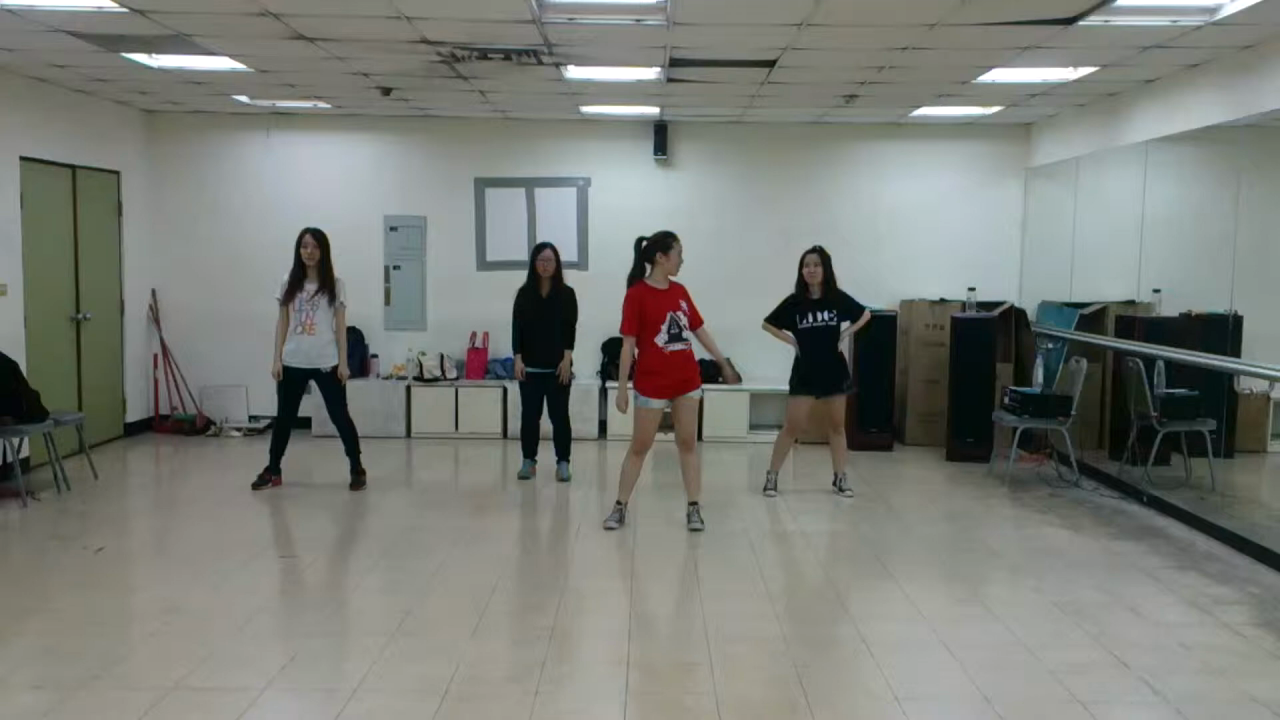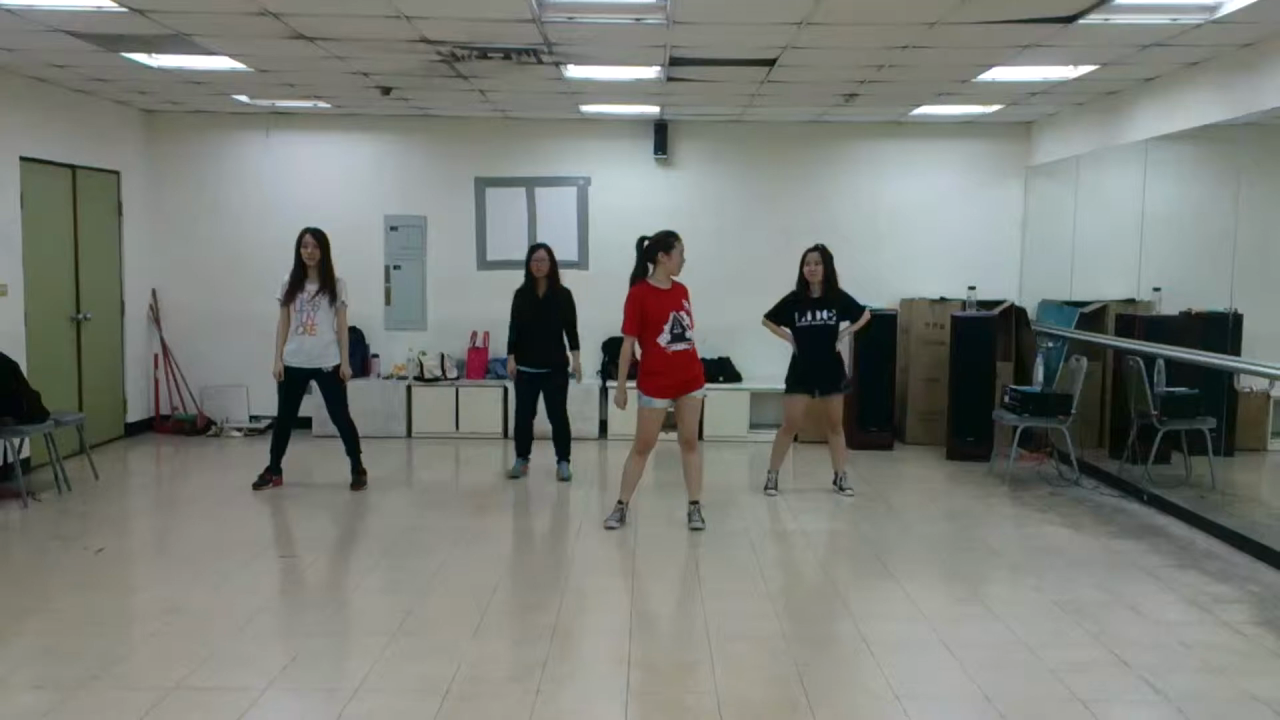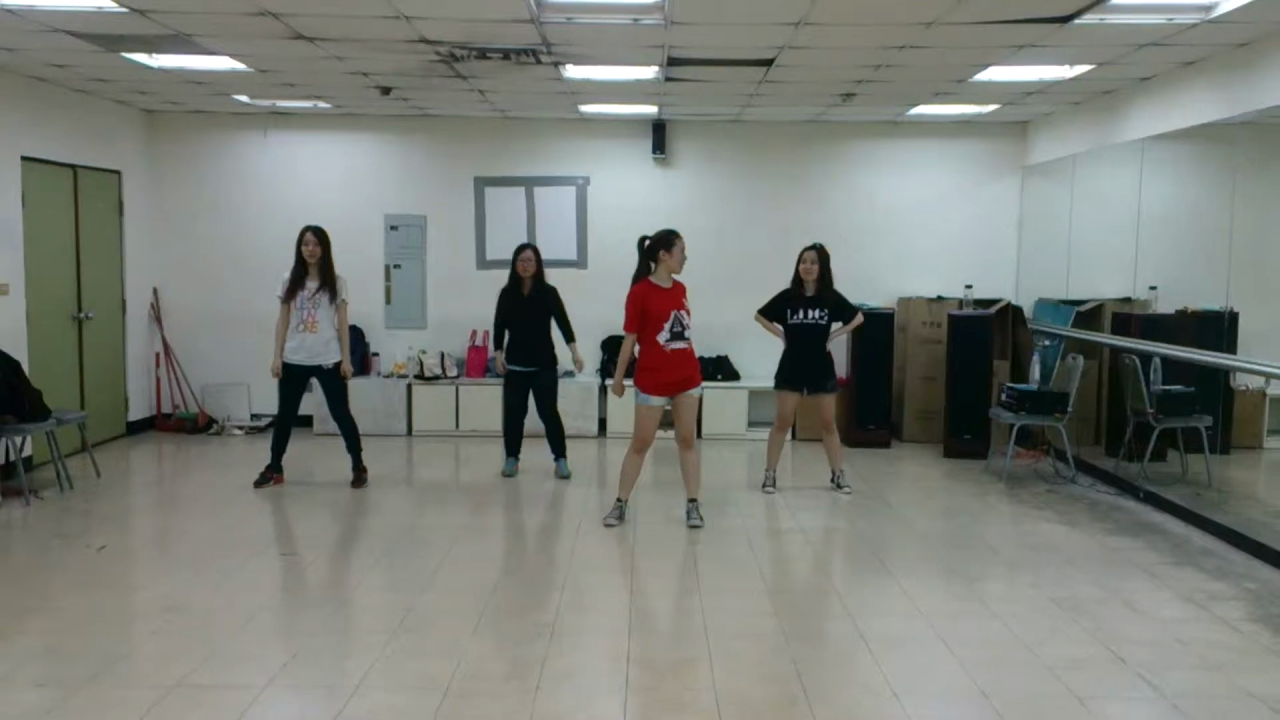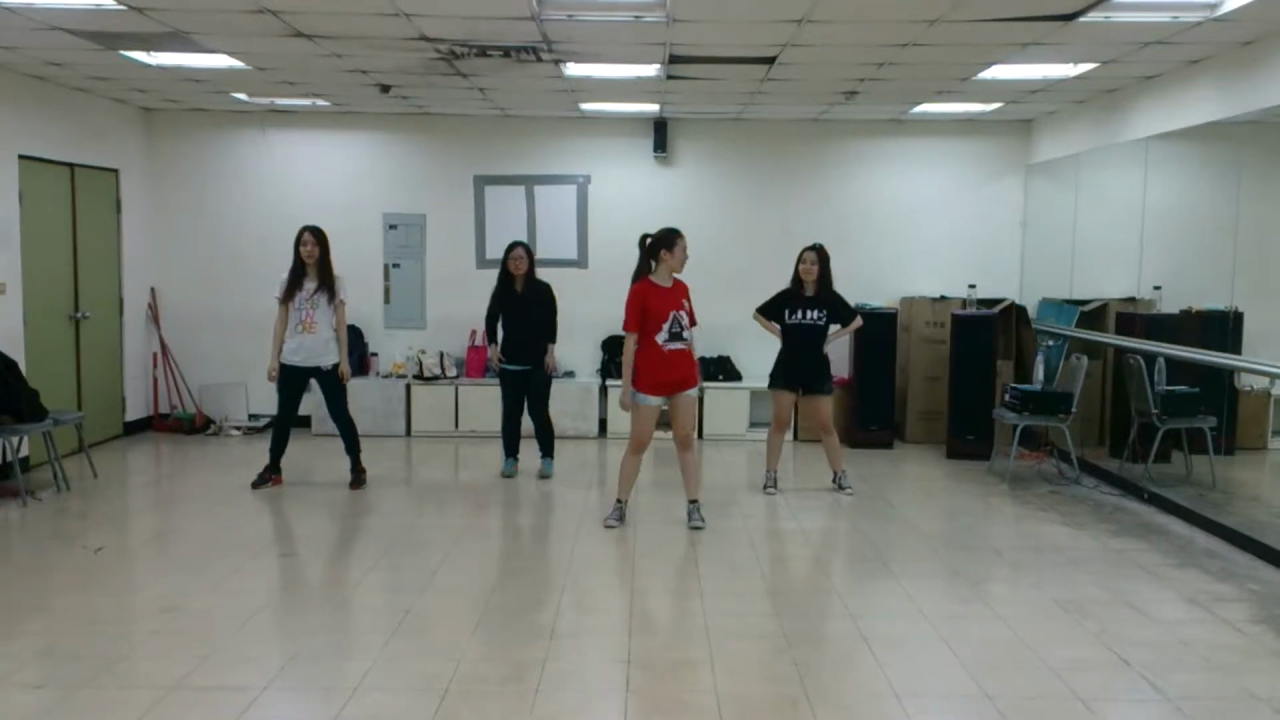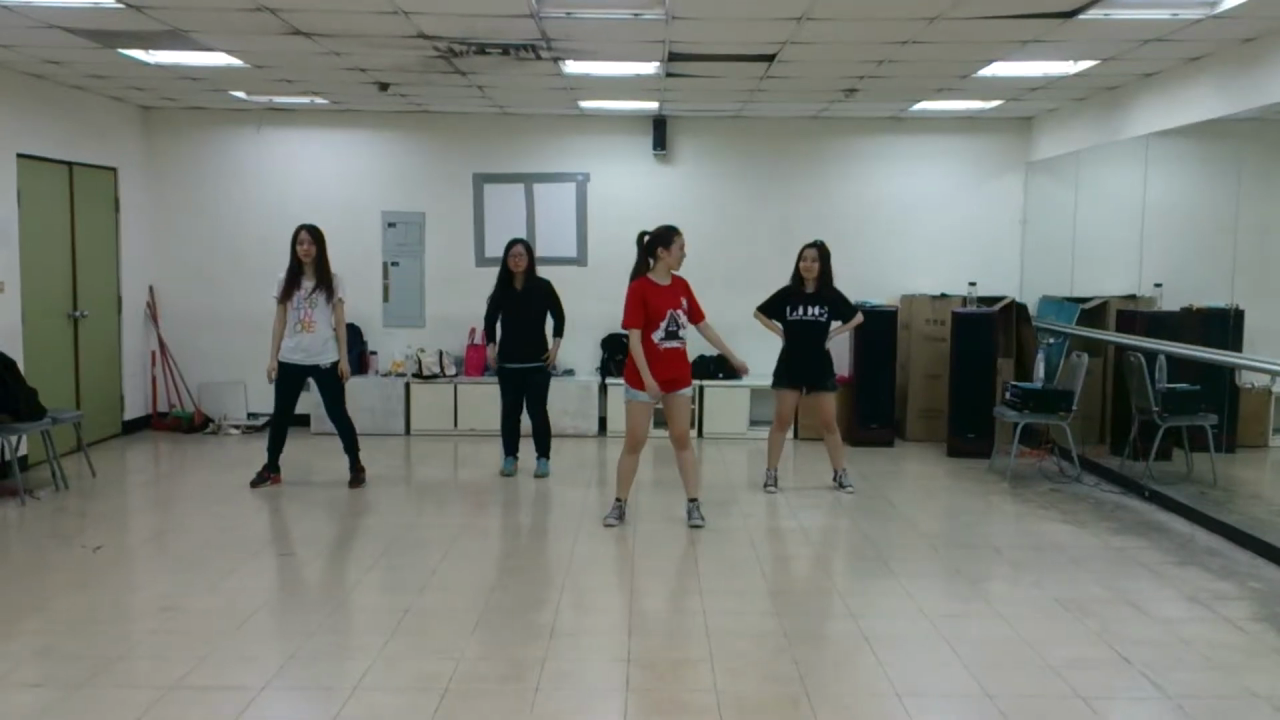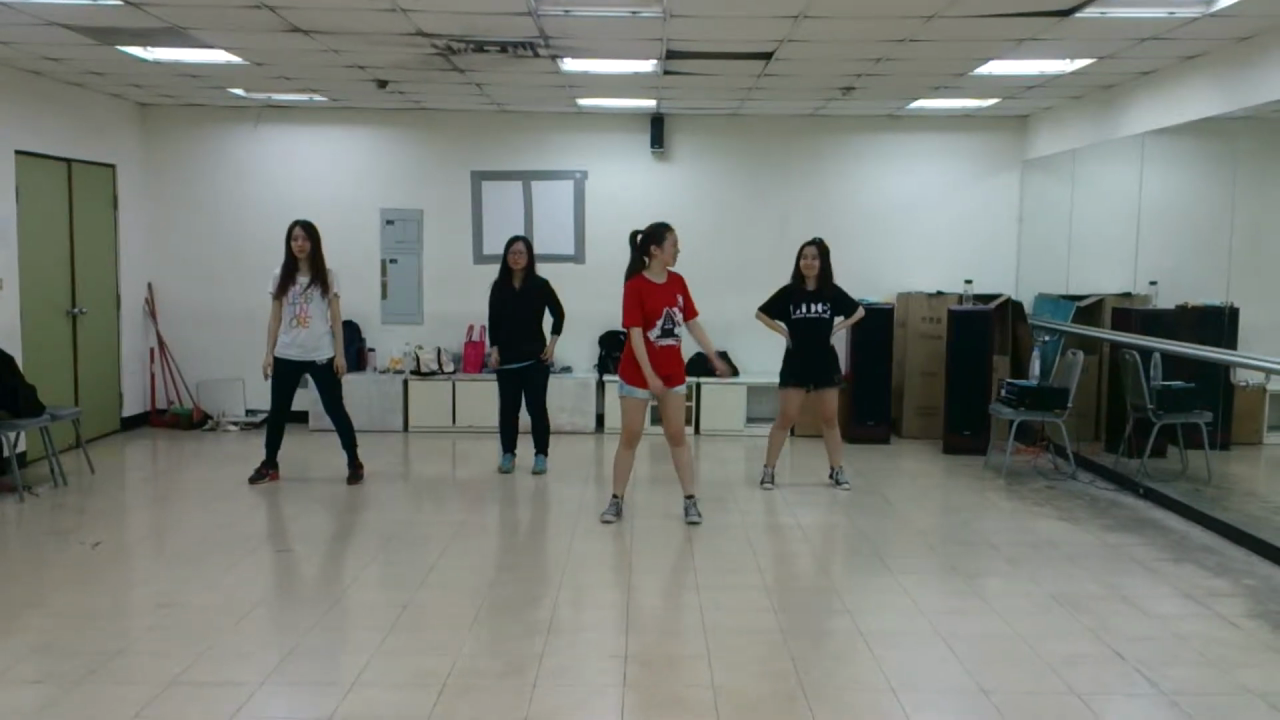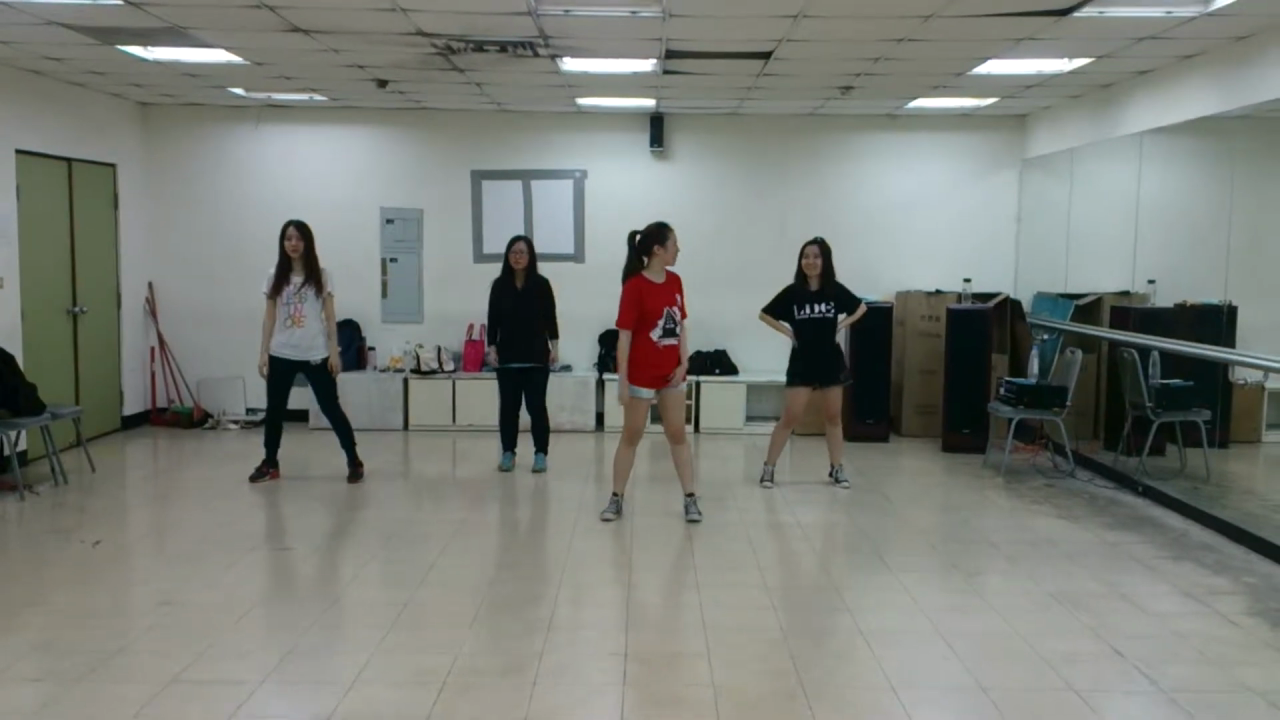
dt=0.2s
person 1, frame 1
left shoulder: (680, 291)
right shoulder: (637, 294)
left elbow: (699, 330)
right elbow: (628, 344)
left wrist: (724, 364)
right wrist: (622, 388)
left hip: (687, 380)
right hip: (652, 383)
left knee: (688, 443)
right knee: (640, 445)
left ankle: (694, 508)
right ankle: (620, 507)
person 1, frame 2
left shoulder: (681, 290)
right shoulder: (639, 294)
right elbow: (628, 342)
left wrist: (700, 370)
right wrist: (621, 386)
left hip: (689, 379)
right hip: (655, 383)
left knee: (690, 442)
right knee: (643, 445)
left ankle: (695, 507)
right ankle: (621, 506)
person 1, frame 3
left shoulder: (680, 289)
right shoulder: (641, 291)
right elbow: (630, 339)
right wrist: (618, 378)
left hip: (688, 378)
right hip: (652, 381)
left knee: (687, 440)
right knee: (640, 444)
left ankle: (693, 505)
right ankle: (620, 504)
person 1, frame 4
left shoulder: (682, 289)
right shoulder: (641, 290)
right elbow: (631, 340)
left wrist: (696, 372)
right wrist: (626, 385)
left hip: (684, 380)
right hip: (649, 381)
left knee: (686, 441)
right knee: (638, 444)
left ankle: (693, 506)
right ankle: (620, 505)
person 1, frame 5
left shoulder: (682, 286)
right shoulder: (639, 287)
left elbow: (702, 325)
right elbow: (634, 337)
left wrist: (732, 357)
right wrist: (647, 378)
left hip: (679, 377)
right hip: (644, 379)
left knee: (682, 440)
right knee: (634, 442)
left ankle: (693, 504)
right ankle: (619, 504)
person 1, frame 6
left shoulder: (678, 282)
right shoulder: (635, 286)
left elbow: (692, 323)
right elbow: (635, 334)
left wrist: (714, 358)
right wrist: (650, 376)
left hip: (673, 373)
right hip: (637, 375)
left knee: (677, 437)
right knee: (630, 438)
left ankle: (690, 500)
right ankle: (616, 500)
person 1, frame 7
left shoulder: (675, 281)
right shoulder: (634, 286)
left elbow: (682, 325)
right elbow: (624, 336)
left wrist: (684, 363)
right wrist: (623, 381)
left hip: (672, 373)
right hip: (640, 375)
left knee: (678, 435)
right knee: (631, 437)
left ankle: (690, 499)
right ankle: (616, 498)
person 2, frame 1
left shoulder: (334, 284)
right shoulder: (289, 283)
left elbow: (340, 326)
right elbow: (282, 324)
left wrist: (343, 362)
right wrist: (277, 358)
left hip: (326, 363)
right hip: (293, 362)
left knee: (340, 416)
right knee: (284, 417)
left ankle: (357, 470)
right ankle: (273, 471)
person 2, frame 2
left shoulder: (335, 285)
right shoulder: (290, 284)
left elbow: (342, 326)
right elbow: (283, 324)
left wrist: (345, 362)
right wrist: (278, 359)
left hip: (327, 363)
right hip: (294, 363)
left knee: (340, 416)
right knee: (284, 417)
left ankle: (358, 470)
right ankle: (273, 471)
person 2, frame 3
left shoulder: (335, 282)
right shoulder: (290, 281)
left elbow: (343, 323)
right elbow: (283, 321)
left wrist: (346, 359)
right wrist: (277, 356)
left hip: (328, 360)
right hip: (294, 360)
left knee: (341, 414)
right knee: (285, 414)
left ankle: (358, 467)
right ankle: (274, 468)
person 2, frame 4
left shoulder: (334, 282)
right shoulder: (289, 281)
left elbow: (341, 324)
right elbow: (281, 322)
left wrist: (344, 360)
right wrist: (274, 358)
left hip: (327, 361)
right hip: (293, 361)
left knee: (340, 414)
right knee: (284, 415)
left ankle: (357, 469)
right ankle: (273, 469)
person 2, frame 5
left shoulder: (331, 281)
right shoulder: (286, 281)
left elbow: (340, 322)
right elbow: (279, 322)
left wrist: (344, 358)
right wrist: (273, 358)
left hip: (325, 359)
right hip: (291, 360)
left knee: (338, 413)
right knee: (281, 414)
left ankle: (356, 467)
right ankle: (271, 468)
person 2, frame 6
left shoulder: (327, 276)
right shoulder: (281, 276)
left elbow: (335, 317)
right elbow: (275, 318)
left wrist: (340, 354)
right wrist: (269, 353)
left hip: (321, 355)
right hip: (287, 355)
left knee: (335, 409)
right knee: (278, 410)
left ankle: (354, 463)
right ankle: (270, 465)
person 2, frame 7
left shoulder: (320, 276)
right shoulder: (275, 276)
left elbow: (330, 317)
right elbow: (270, 317)
left wrist: (334, 352)
right wrist: (264, 352)
left hip: (315, 355)
right hip: (281, 355)
left knee: (331, 408)
right knee: (274, 409)
left ankle: (354, 462)
right ankle: (270, 463)
person 3, frame 1
left shoulder: (838, 298)
right shoulder: (794, 302)
left elbow: (865, 315)
right elbow: (768, 324)
left wrist: (844, 335)
right wrist: (791, 340)
left hip: (834, 371)
right hip: (805, 372)
left knee: (836, 426)
right knee: (792, 427)
left ankle: (840, 478)
right ankle: (772, 476)
person 3, frame 2
left shoulder: (838, 297)
right shoulder: (794, 300)
left elbow: (865, 315)
right elbow: (767, 320)
left wrist: (843, 334)
right wrist: (789, 338)
left hip: (831, 369)
right hip: (801, 371)
left knee: (835, 426)
right knee: (790, 426)
left ankle: (840, 477)
right ankle: (772, 475)
person 3, frame 3
left shoulder: (831, 298)
right shoulder: (788, 297)
left elbow: (857, 318)
right elbow: (760, 316)
left wrist: (834, 335)
right wrist: (781, 334)
left hip: (821, 368)
right hip: (791, 368)
left knee: (828, 424)
right knee: (782, 423)
left ankle: (838, 475)
right ankle: (770, 473)
person 3, frame 4
left shoulder: (831, 299)
right shoulder: (787, 296)
left elbow: (856, 321)
right elbow: (759, 314)
left wrist: (832, 338)
right wrist: (779, 333)
left hip: (817, 369)
right hip: (787, 369)
left knee: (826, 426)
right knee: (780, 423)
left ankle: (839, 475)
right ankle: (770, 475)
person 3, frame 5
left shoulder: (831, 296)
right shoulder: (787, 294)
left elbow: (857, 317)
right elbow: (760, 313)
left wrist: (833, 334)
right wrist: (780, 332)
left hip: (820, 366)
right hip: (790, 366)
left knee: (829, 423)
right knee: (782, 422)
left ankle: (840, 474)
right ankle: (771, 473)
person 3, frame 6
left shoulder: (832, 292)
right shoulder: (789, 292)
left elbow: (859, 312)
right elbow: (761, 314)
left wrist: (836, 329)
right wrist: (784, 331)
left hip: (825, 363)
right hip: (796, 364)
left knee: (830, 420)
right knee: (785, 420)
left ankle: (837, 470)
right ankle: (769, 469)
person 3, frame 7
left shoulder: (835, 290)
right shoulder: (792, 292)
left elbow: (861, 308)
right elbow: (765, 315)
left wrist: (840, 327)
right wrist: (788, 332)
left hip: (830, 362)
right hip: (801, 364)
left knee: (833, 418)
right knee: (789, 418)
left ankle: (837, 469)
right ankle: (769, 467)
person 4, frame 1
left shoulder: (566, 293)
right shoulder: (525, 293)
left elbow: (570, 329)
right elbow: (517, 328)
left wrist: (567, 359)
right wrist: (518, 359)
left hip: (557, 365)
right hip: (530, 365)
left knee: (559, 415)
right knee: (529, 414)
left ankle: (563, 462)
right ankle: (528, 461)
person 4, frame 2
left shoulder: (562, 294)
right shoulder: (522, 294)
left elbow: (571, 329)
right elbow: (514, 328)
left wrist: (576, 359)
right wrist: (511, 358)
left hip: (555, 365)
right hip: (526, 365)
left knee: (558, 414)
right knee: (523, 413)
left ankle: (563, 462)
right ankle: (521, 459)
person 4, frame 3
left shoulder: (548, 292)
right shoulder: (507, 293)
left elbow: (563, 322)
right elbow: (499, 326)
left wrist: (574, 351)
right wrist: (498, 353)
left hip: (544, 363)
right hip: (515, 364)
left knee: (548, 412)
right knee: (513, 412)
left ankle: (561, 459)
right ankle: (512, 458)
person 4, frame 4
left shoulder: (542, 289)
right shoulder: (501, 291)
left elbow: (551, 321)
right elbow: (491, 321)
left wrist: (551, 352)
right wrist: (493, 347)
left hip: (538, 362)
right hip: (510, 362)
left knee: (539, 411)
right knee: (511, 412)
left ankle: (547, 458)
right ankle: (511, 459)
person 4, frame 5
left shoulder: (543, 287)
right shoulder: (501, 289)
left elbow: (559, 317)
right elbow: (490, 320)
left wrist: (555, 346)
right wrist: (491, 346)
left hip: (537, 360)
right hip: (508, 360)
left knee: (537, 410)
right knee: (510, 410)
left ankle: (543, 458)
right ankle: (510, 458)
person 4, frame 6
left shoulder: (540, 285)
right shoulder: (499, 286)
left elbow: (558, 314)
right elbow: (493, 320)
left wrist: (552, 343)
right wrist: (493, 350)
left hip: (535, 358)
right hip: (507, 358)
left knee: (537, 407)
right knee: (508, 407)
left ankle: (541, 455)
right ankle: (508, 455)
person 4, frame 7
left shoulder: (541, 284)
right shoulder: (500, 285)
left elbow: (550, 317)
right elbow: (493, 319)
left wrist: (554, 347)
right wrist: (491, 348)
left hip: (536, 357)
right hip: (507, 357)
left knee: (536, 406)
right knee: (508, 406)
left ankle: (541, 453)
right ankle: (508, 453)
